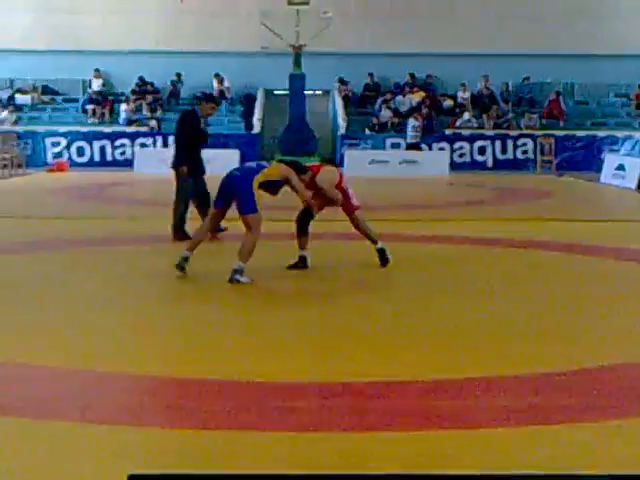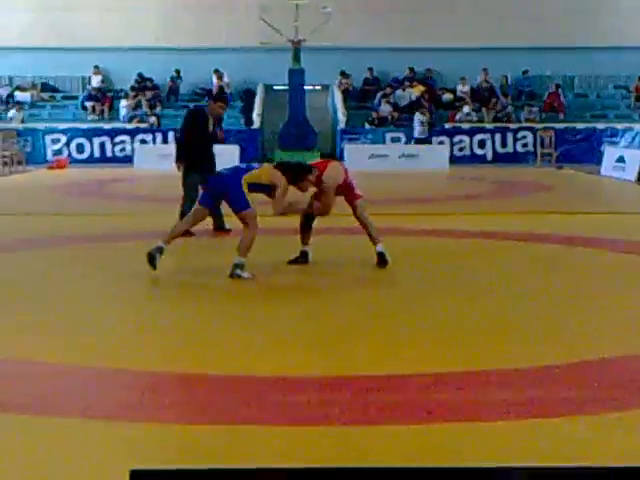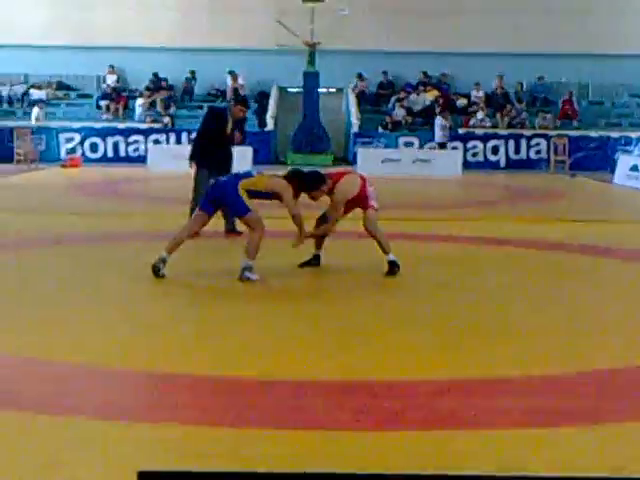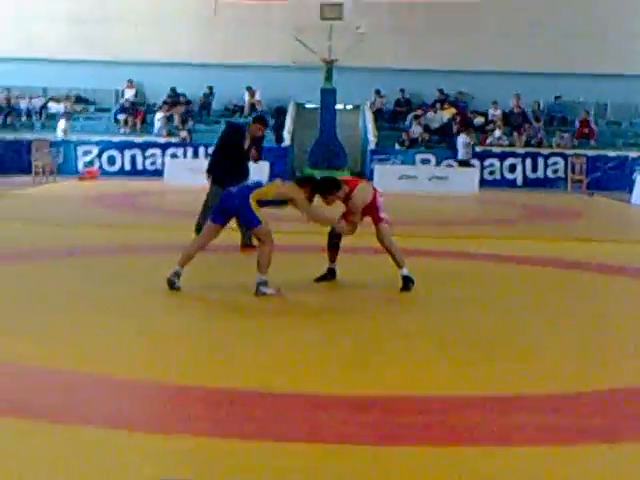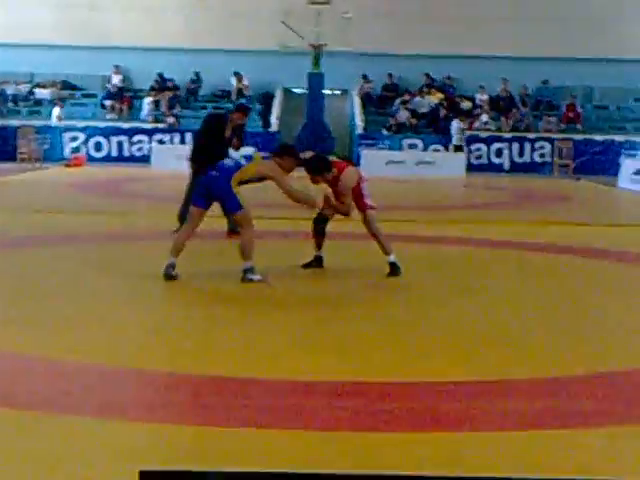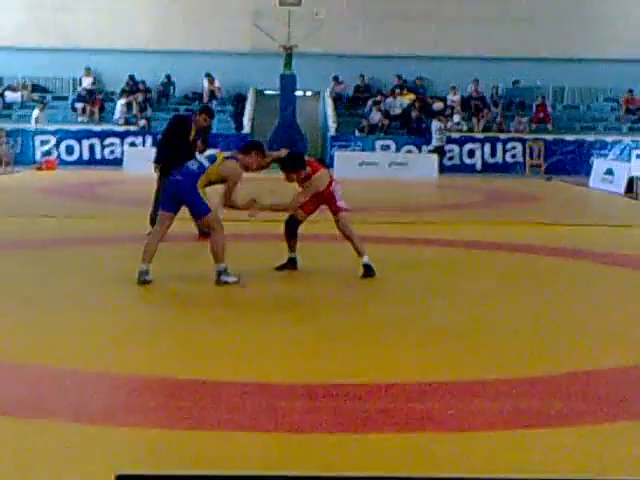
dt=0.2s
person 1, frame 1
left shoulder: (270, 167)
right shoulder: (290, 172)
left elbow: (272, 190)
right elbow: (305, 196)
right wrist: (312, 207)
left hip: (230, 177)
right hip: (245, 184)
left knee: (211, 222)
right knee: (254, 230)
left ankle: (185, 258)
right ankle: (237, 272)
person 1, frame 2
left shoulder: (269, 172)
right shoulder: (282, 179)
left elbow: (273, 195)
right elbow: (277, 209)
right wrist: (298, 209)
left hip: (219, 178)
right hip: (234, 183)
left knee: (191, 219)
right knee: (251, 225)
left ankle: (159, 249)
right ankle: (238, 267)
person 1, frame 3
left shoulder: (275, 181)
right shoulder: (285, 186)
left elbow: (290, 203)
right elbow: (294, 212)
right wrist: (302, 232)
left hip: (220, 184)
right hip: (233, 189)
left knee: (192, 226)
right knee: (257, 228)
left ankle: (162, 260)
right ankle: (247, 270)
person 1, frame 4
left shoulder: (284, 187)
right shoulder: (295, 192)
left elbow: (307, 209)
right elbow: (312, 214)
right wrist: (336, 224)
left hip: (229, 195)
right hip: (243, 201)
left knee: (203, 238)
right knee: (266, 241)
left ankle: (176, 274)
right ankle: (262, 284)
person 1, frame 5
left shoulder: (261, 159)
right shoulder: (272, 168)
right elbow: (292, 193)
right wrist: (318, 204)
left hip: (208, 178)
right hip: (224, 184)
left knee: (190, 225)
right knee: (247, 226)
left ankle: (170, 266)
right ankle: (248, 271)
person 1, frame 6
left shoulder: (229, 156)
right shoulder: (235, 169)
right elbow: (226, 201)
right wrist: (242, 206)
left hip: (174, 182)
right hip: (190, 187)
left knee: (159, 229)
right knee: (216, 228)
left ankle: (143, 272)
right ankle: (222, 273)
person 2, frame 1
left shoulder: (201, 119)
right shoulder: (187, 116)
right elbow: (179, 140)
left wrist: (204, 137)
right wrist: (181, 163)
left hip: (195, 163)
right hip: (185, 164)
left knee: (203, 196)
right knee: (183, 197)
right ankle: (178, 231)
person 2, frame 2
left shoulder: (217, 118)
right shoulder: (194, 113)
right elbow: (183, 137)
left wrist: (219, 136)
right wrist: (180, 159)
left hip: (207, 161)
right hip: (191, 161)
right knee: (190, 194)
left ankle: (218, 224)
person 2, frame 3
left shoulder: (240, 120)
right shoulder: (215, 113)
right elbow: (200, 135)
right wrist: (194, 156)
left hip: (223, 161)
right hip: (206, 160)
right knee: (200, 192)
left ankle: (230, 226)
person 2, frame 4
left shoulder: (258, 138)
right shoulder: (233, 129)
right elbow: (218, 149)
right wrist: (211, 170)
left hip: (239, 176)
right hip: (221, 174)
right knee: (210, 205)
left ankle: (246, 241)
right ankle: (200, 234)
person 2, frame 5
left shoulder: (239, 126)
right shoulder: (214, 118)
right elbow: (199, 138)
right wrist: (194, 159)
left hip: (220, 163)
right hip: (203, 162)
right knee: (192, 193)
left ankle: (232, 227)
right ankle: (183, 223)
person 2, frame 6
left shoulder: (205, 128)
right shoulder: (178, 120)
right elbow: (164, 140)
right wrist: (158, 161)
right hip: (169, 165)
right knee: (160, 196)
left ankle: (203, 229)
right ankle: (155, 226)
person 3, frame 1
left shoulder: (320, 180)
right shoulder: (304, 173)
left elbow: (338, 200)
left hip: (339, 188)
right hip: (324, 190)
left knee: (358, 221)
right knee: (302, 219)
left ankle: (380, 248)
right ankle: (302, 259)
person 3, frame 2
left shoulder: (326, 180)
left elbow: (326, 210)
left hip: (345, 183)
right hip: (327, 187)
left knee: (360, 215)
right knee: (306, 215)
left ankle: (380, 252)
right ankle: (304, 254)
person 3, frame 3
left shoulder: (339, 193)
left elbow: (330, 227)
left wrist: (307, 235)
left hip: (365, 194)
right hip: (349, 197)
left knee: (370, 226)
right knee: (321, 222)
left ankle: (392, 261)
right ankle: (316, 257)
person 3, frame 4
left shoulder: (355, 199)
right shoulder: (337, 186)
left elbow: (352, 228)
left wrist: (339, 228)
left hip: (374, 204)
right hip: (359, 206)
left knee: (385, 240)
right knee: (333, 234)
left ankle: (406, 276)
right ankle: (331, 271)
person 3, frame 5
left shoulder: (343, 181)
right shoulder: (325, 165)
left elbow: (347, 210)
right elbow: (308, 155)
left wrist: (331, 203)
left hip: (358, 190)
right hip: (340, 192)
left knee: (371, 226)
right knee: (319, 221)
left ankle: (393, 263)
right ankle: (318, 258)
person 3, frame 6
left shoulder: (315, 181)
left elbow: (290, 206)
left wrist: (262, 207)
left hip: (329, 193)
right hip: (312, 194)
left knee: (344, 228)
right knee: (291, 223)
left ankle: (366, 264)
right ankle: (292, 260)
